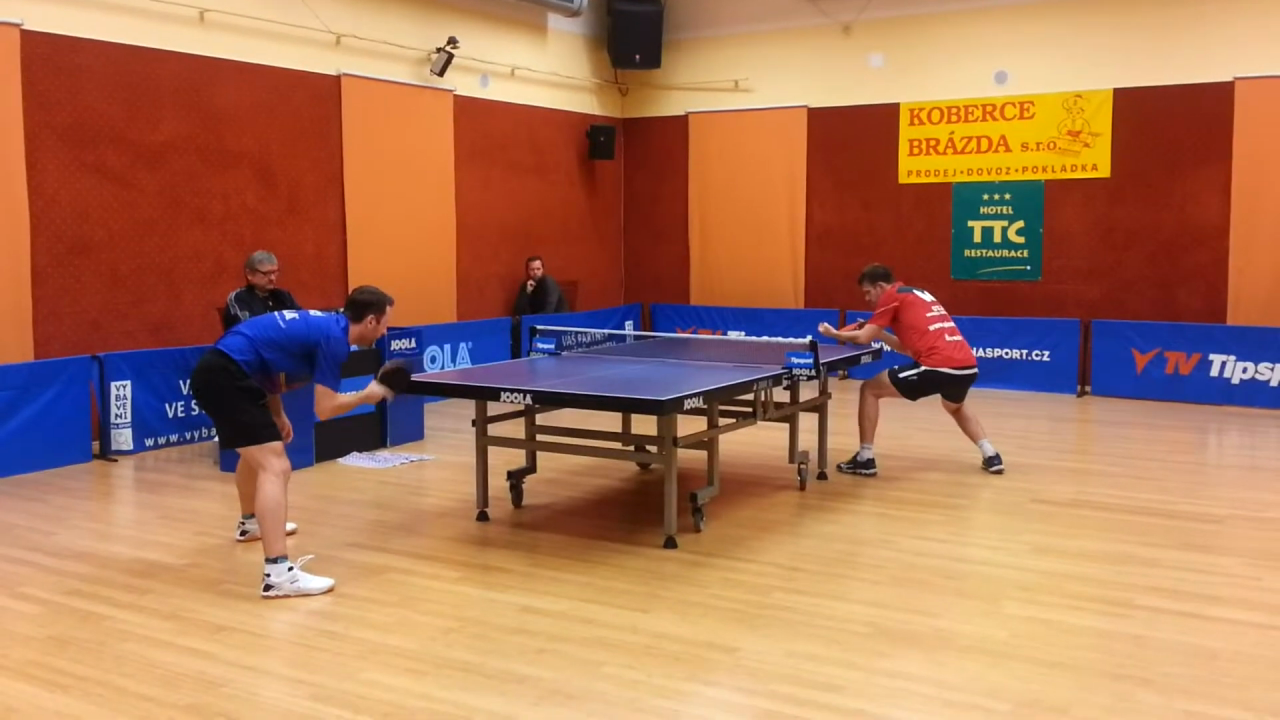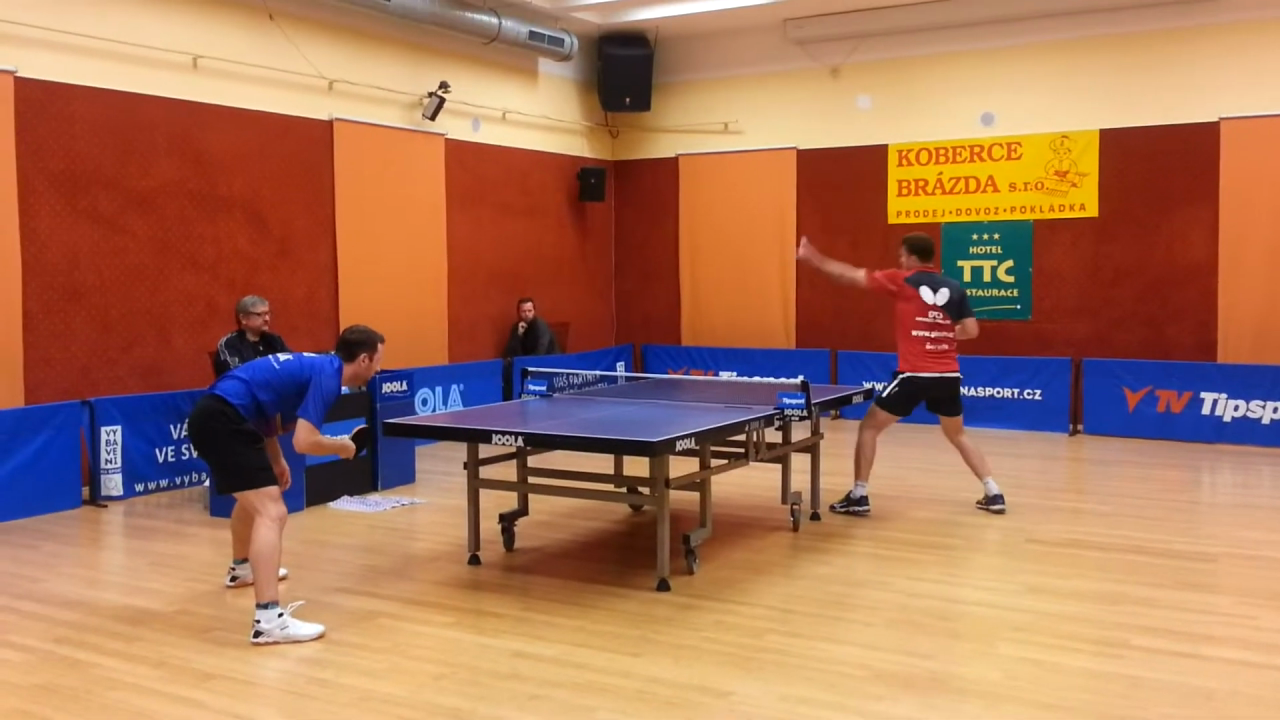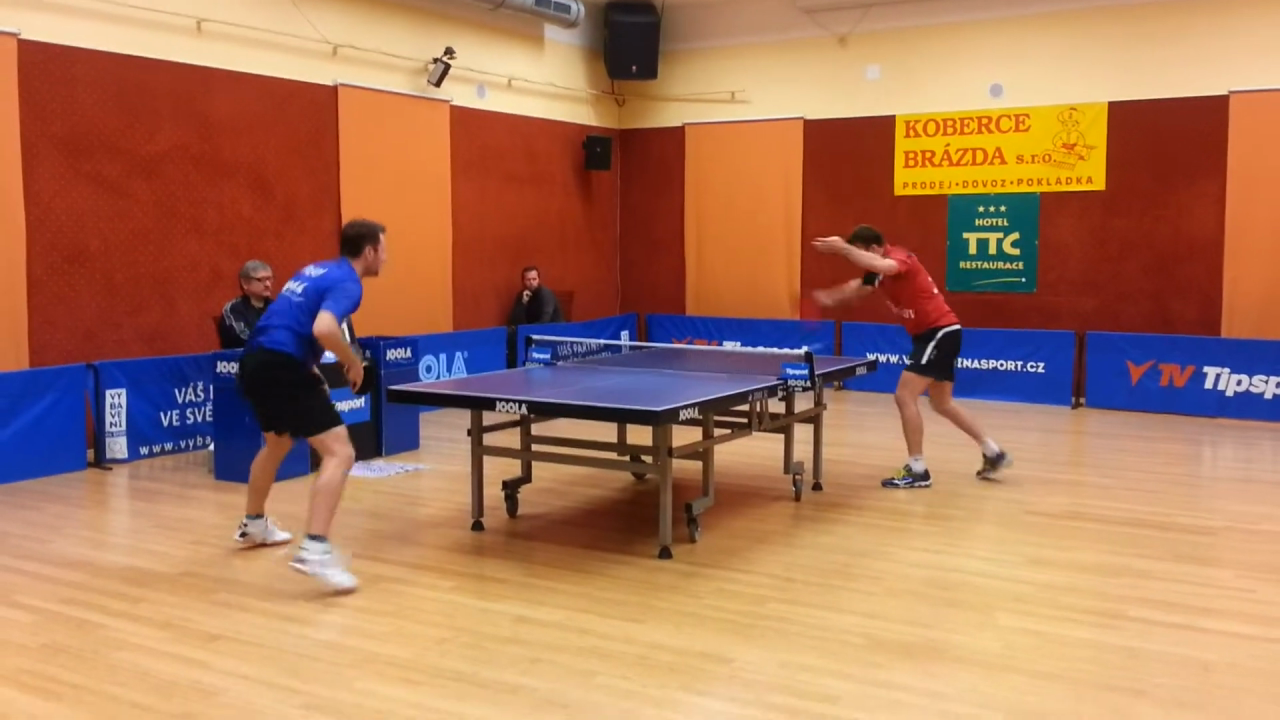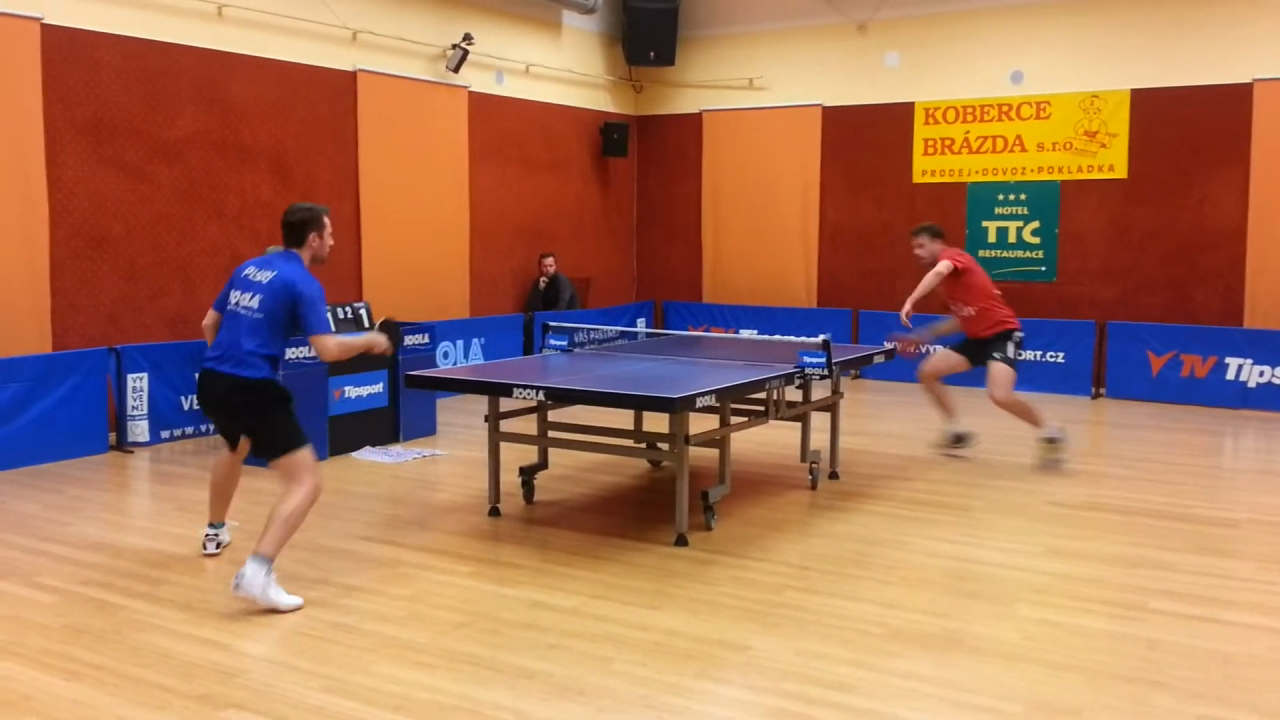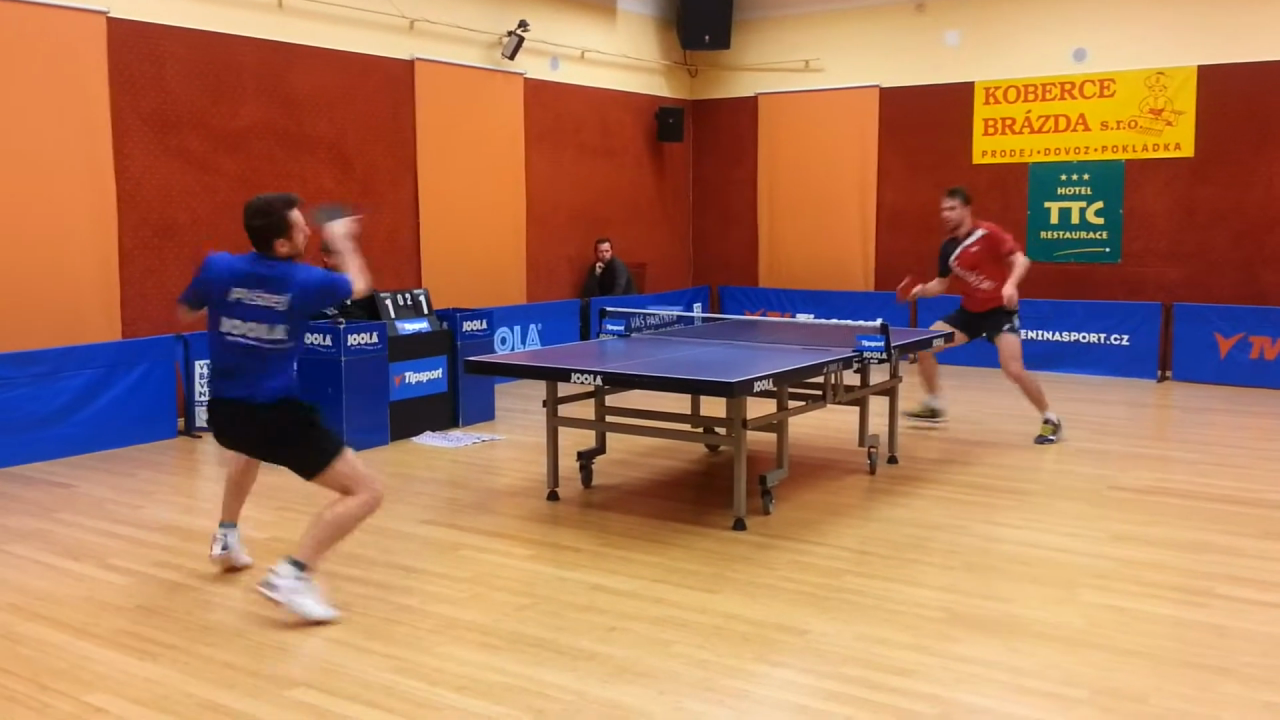
dt=1s
person 1, frame 1
left shoulder: (324, 324)
right shoulder: (335, 337)
right elbow: (326, 408)
left wrist: (277, 415)
right wrist: (368, 395)
left hip: (216, 369)
right hip: (227, 376)
left knee: (255, 451)
right knee: (275, 467)
left ankle: (251, 522)
right ankle: (278, 573)
person 1, frame 2
left shoulder: (316, 365)
right shoulder: (327, 376)
right elbow: (304, 441)
left wrist: (276, 460)
right wrist: (342, 446)
left hip: (211, 413)
right hip: (224, 420)
left knee: (252, 496)
right knee: (271, 513)
left ankle: (242, 567)
right ankle: (268, 620)
person 1, frame 3
left shoulder: (313, 272)
right shoulder: (347, 283)
right elbow: (322, 329)
left wrist: (309, 368)
right wrist: (353, 362)
left hip: (254, 359)
right hip: (282, 367)
left knee: (276, 443)
right knee: (339, 454)
left ankle: (253, 524)
right ankle: (313, 550)
person 1, frame 4
left shoulder: (248, 268)
right shoulder: (303, 283)
left elbow: (210, 324)
right elbow: (328, 349)
right wrist: (370, 341)
left hip: (212, 383)
right hip: (251, 390)
left knee: (237, 448)
right knee: (306, 481)
left ankle: (215, 532)
right ankle: (255, 573)
person 1, frame 5
left shoulder: (217, 265)
right shoulder: (308, 279)
left elbow: (187, 315)
right elbow: (359, 287)
right wrist: (342, 241)
left hip: (223, 413)
right hip: (279, 415)
left knee: (249, 449)
right knee: (363, 490)
left ankle: (227, 538)
right ankle: (291, 574)
person 2, frame 1
left shoulder: (892, 296)
right shoulder: (918, 296)
left elbow: (863, 338)
left wrist: (834, 334)
right wrist: (877, 332)
left hip: (938, 367)
right hip: (968, 367)
left knee: (869, 389)
right knee: (956, 408)
left ankle: (865, 458)
right ankle: (991, 455)
person 2, frame 2
left shoulder: (902, 280)
right shoulder: (955, 288)
left elbow: (853, 276)
right elbow: (971, 331)
left wrist: (815, 259)
left hip: (914, 375)
right hip: (948, 375)
left knee: (869, 427)
right knee: (958, 435)
left ankle: (858, 496)
right ankle: (993, 494)
person 2, frame 3
left shoulder: (897, 257)
right shoulder: (877, 272)
left elbow: (887, 268)
right elbow: (859, 286)
left wrist: (844, 249)
right wrist: (834, 296)
left hip: (940, 332)
right hip: (931, 334)
left knee: (904, 396)
right knee: (942, 403)
left ankle: (917, 470)
right ankle: (993, 452)
person 2, frame 4
left shoulder: (953, 256)
right shoulder: (945, 268)
left elbow: (939, 270)
left wrist: (909, 301)
right wrist: (923, 336)
left hip: (1002, 335)
right hip: (978, 337)
left knee: (1000, 395)
right knee: (927, 372)
left ankle: (1048, 433)
right ankle: (955, 431)
person 2, frame 5
left shoulder: (988, 233)
right shoulder: (948, 248)
left elbow: (1021, 260)
right elbow: (942, 284)
left wrist: (1010, 285)
right wrist: (920, 290)
left hip: (1001, 310)
right hip: (972, 311)
left knee: (1013, 370)
right knee: (922, 347)
left ankle: (1050, 419)
right ankle: (933, 406)
